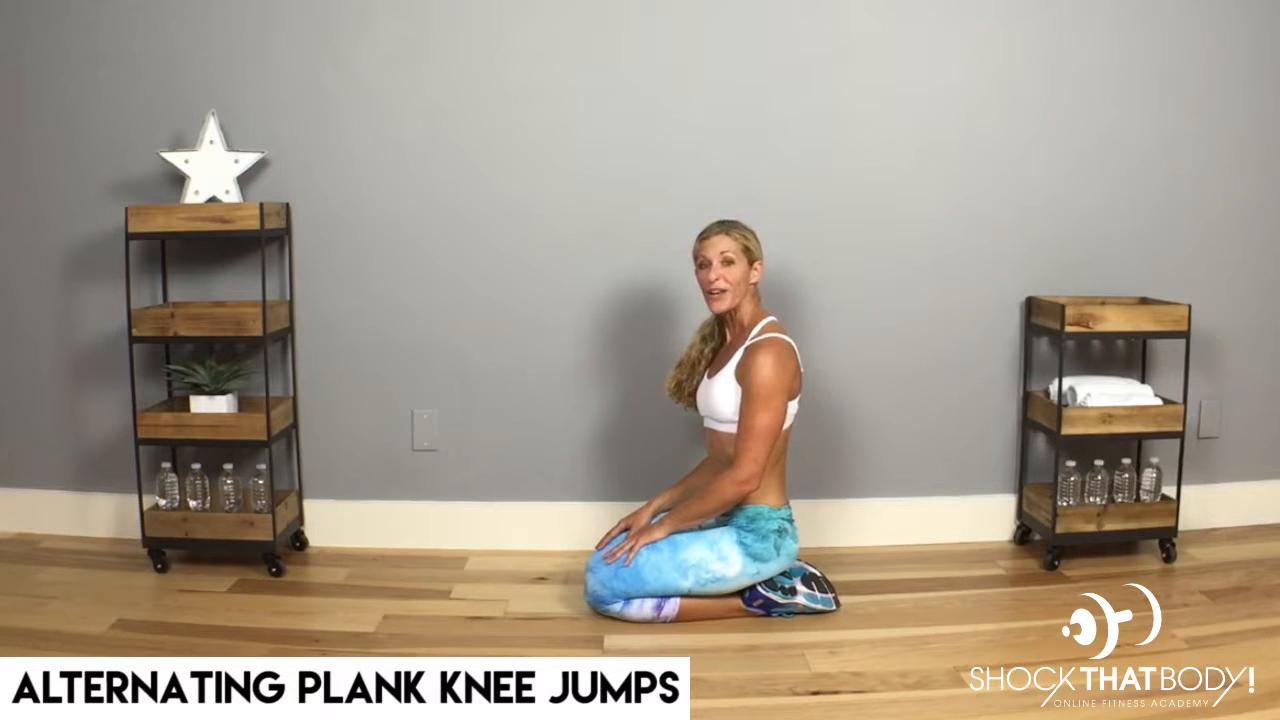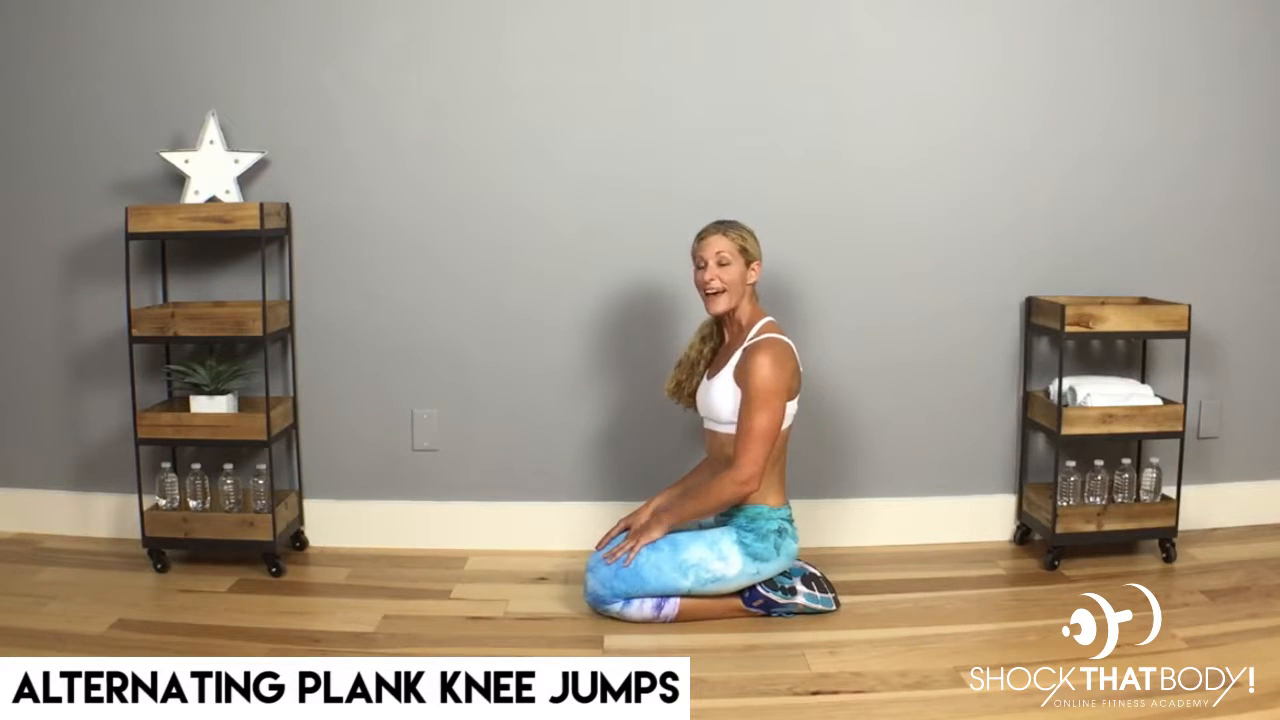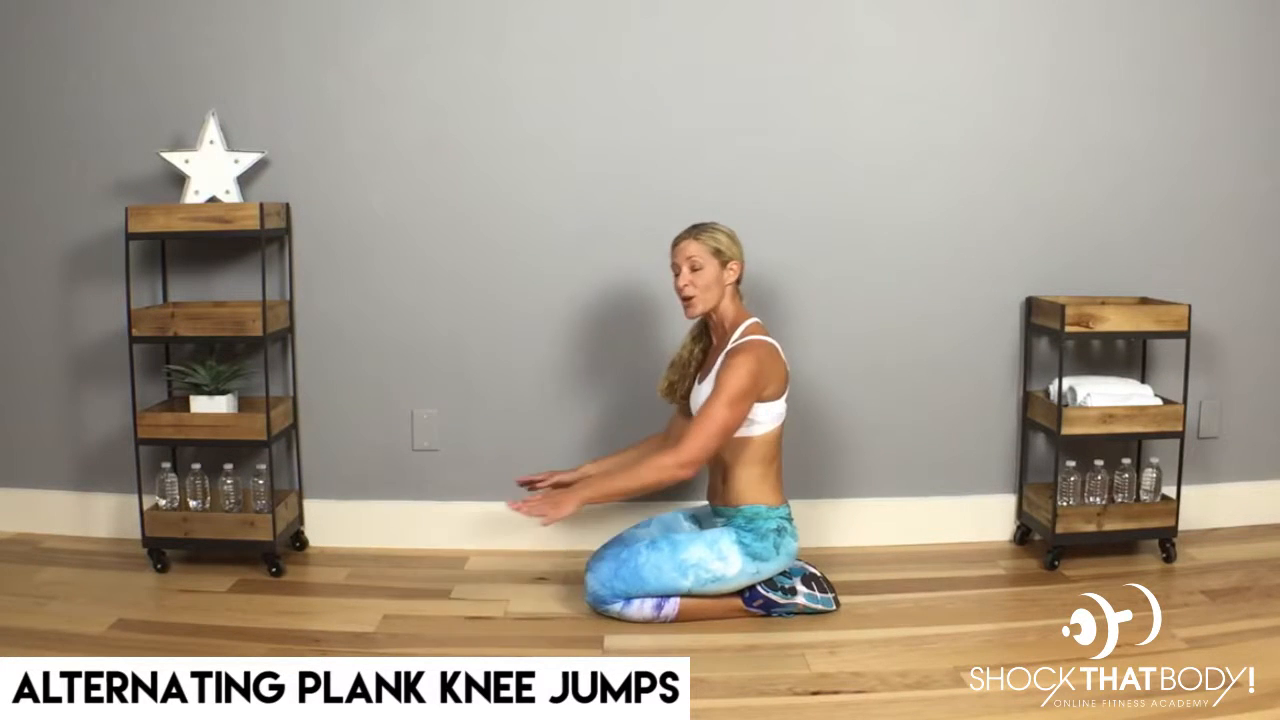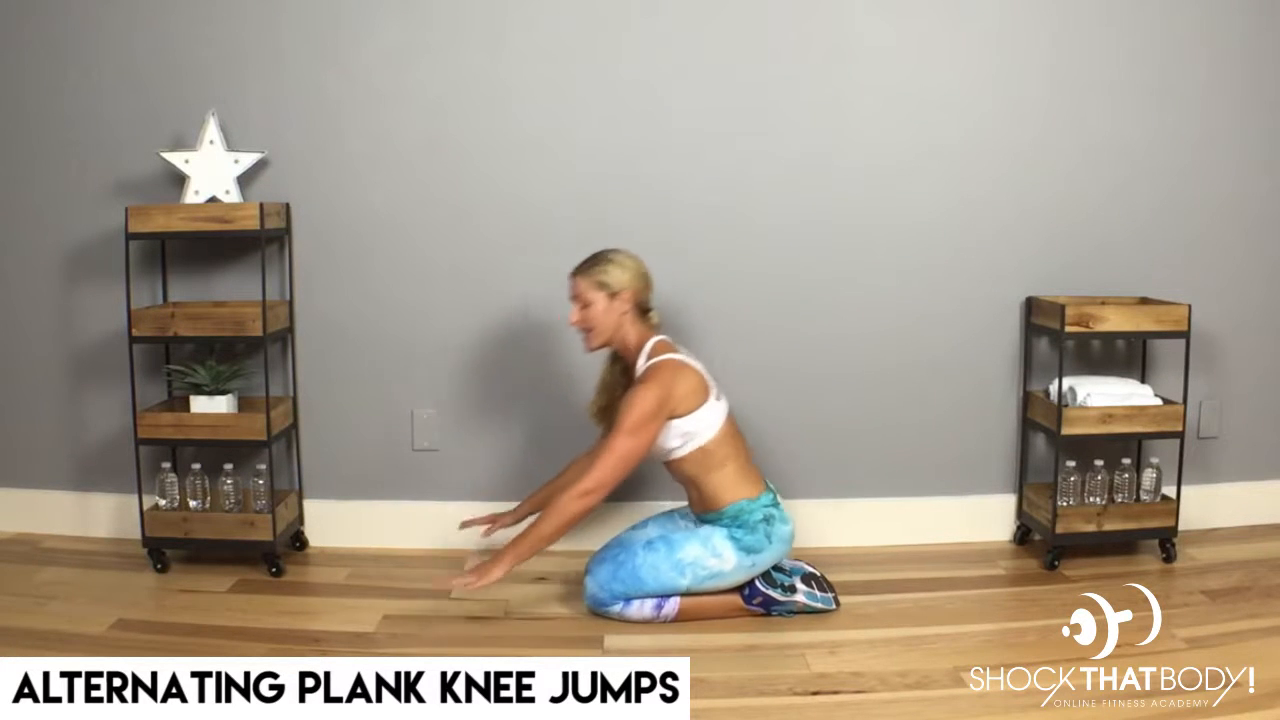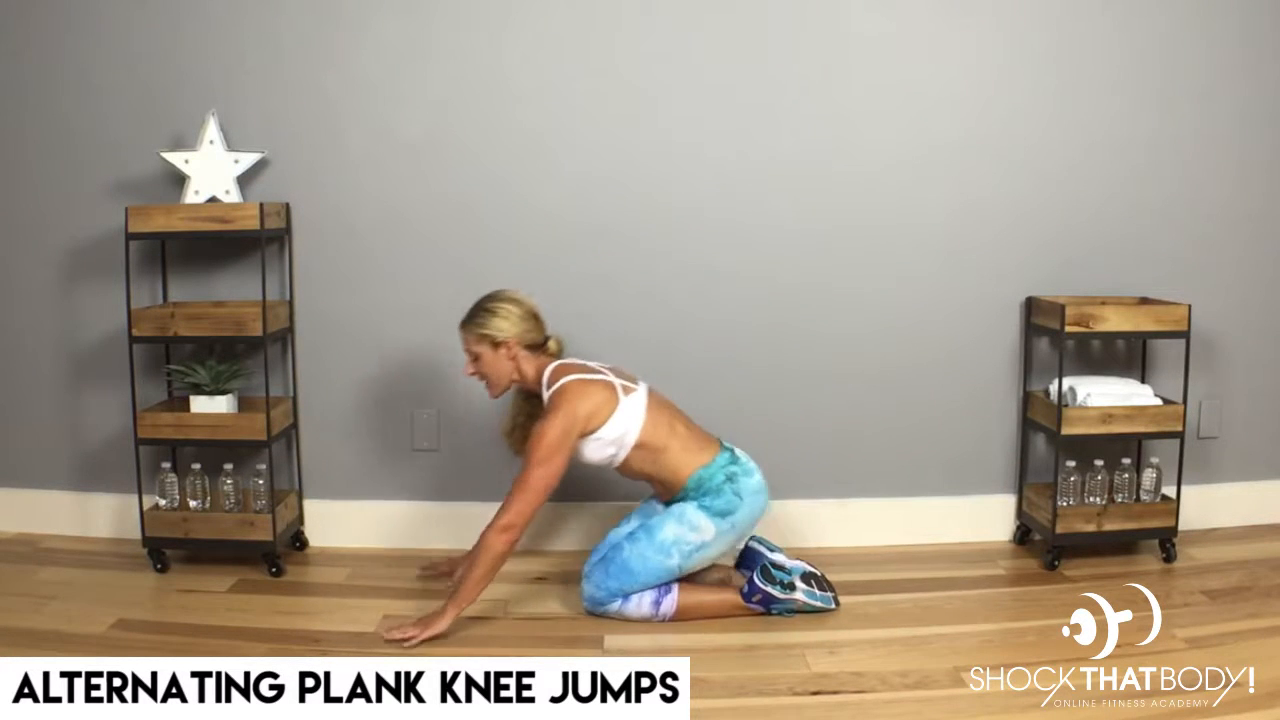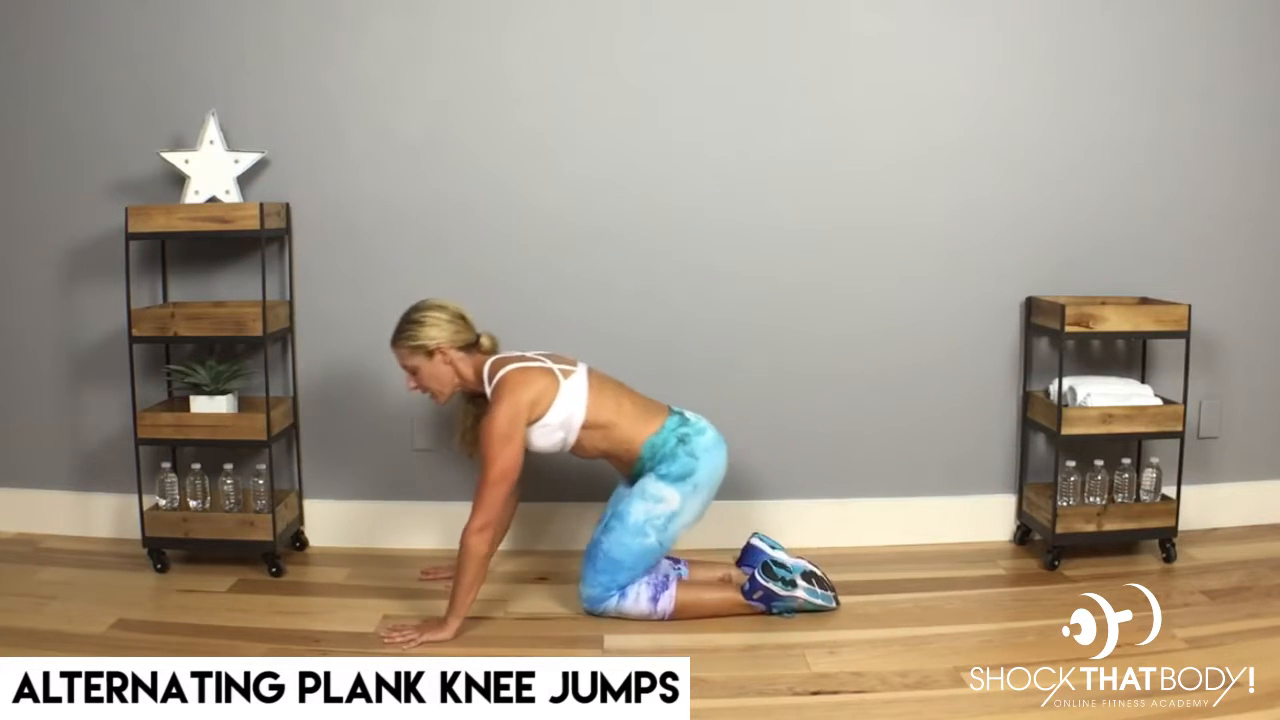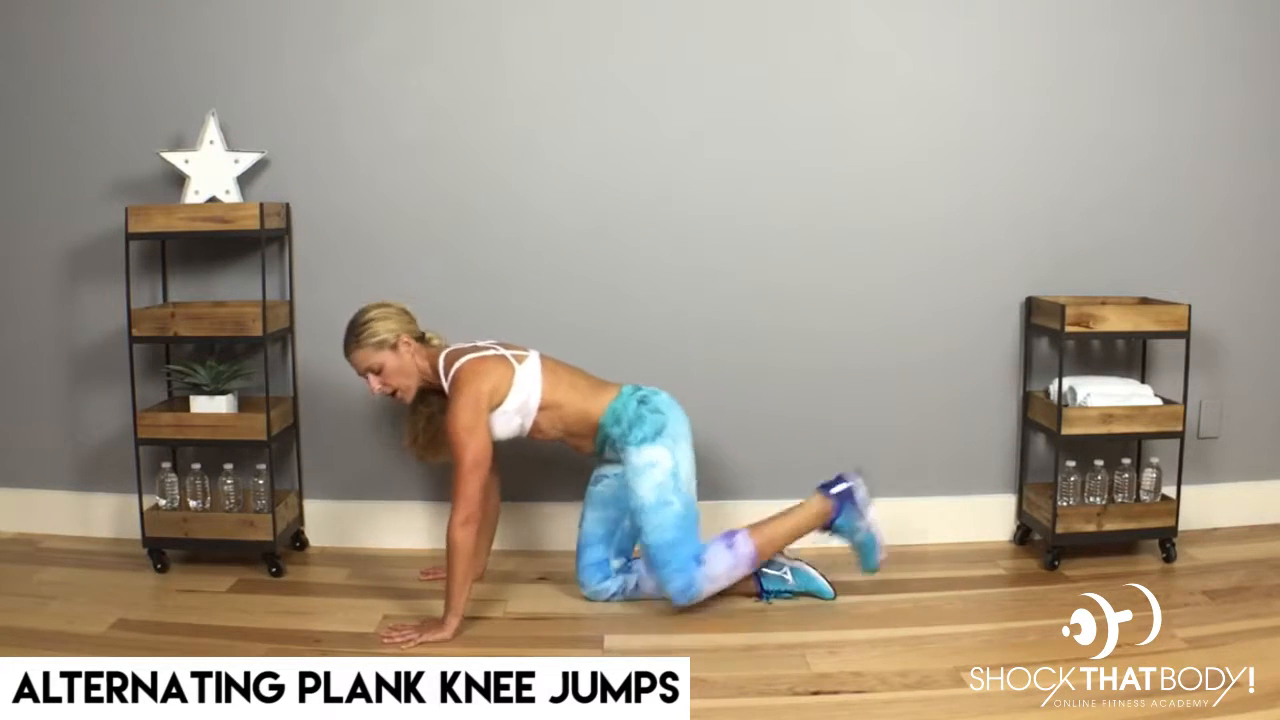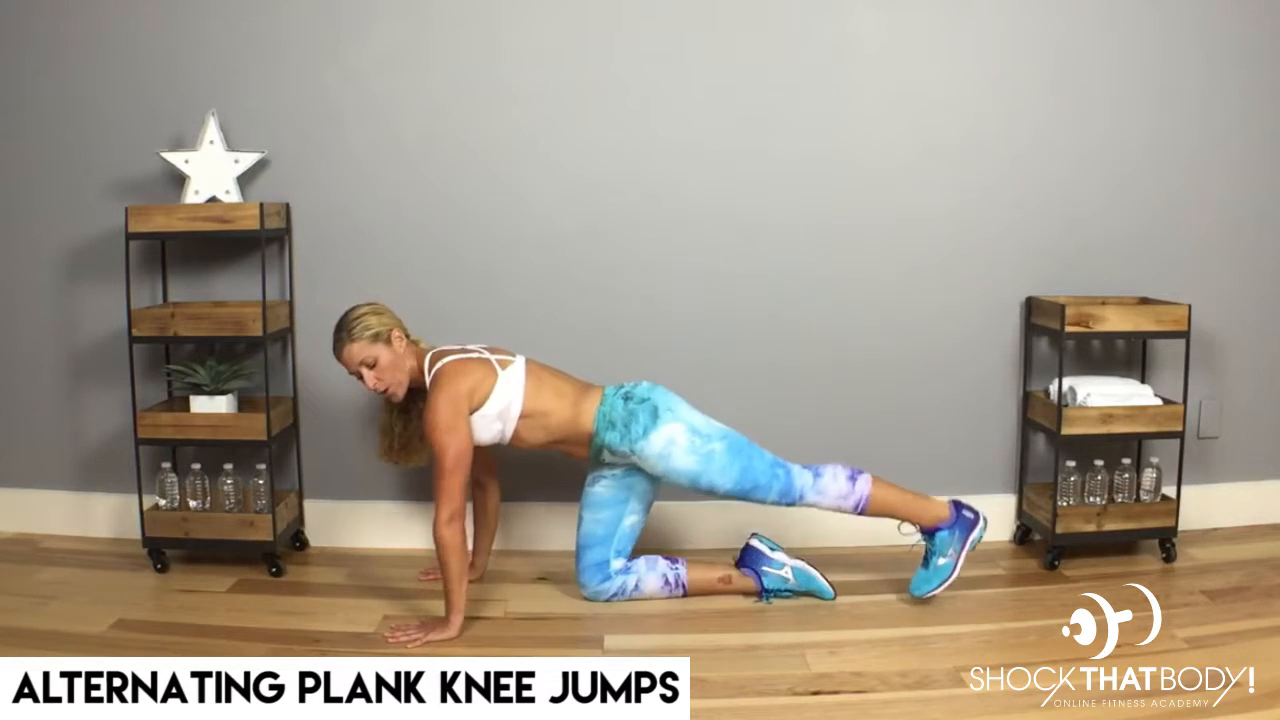
dt=0.4s
person 1, frame 1
left shoulder: (767, 353)
right shoulder: (722, 342)
left elbow: (744, 476)
left wrist: (664, 525)
right wrist: (653, 507)
left hip: (756, 533)
right hip: (727, 518)
left knee: (604, 585)
right knee: (608, 559)
left ankle: (758, 598)
right ankle: (769, 577)
person 1, frame 2
left shoulder: (766, 354)
right shoulder: (721, 342)
left elbow: (744, 476)
left wrist: (659, 521)
right wrist: (656, 507)
left hip: (756, 533)
right hip: (727, 519)
left knee: (604, 586)
right knee: (608, 558)
left ankle: (760, 598)
right ankle: (768, 576)
person 1, frame 3
left shoulder: (750, 356)
right shoulder: (708, 344)
left elbow: (683, 461)
right elbow: (671, 437)
left wrist: (579, 495)
right wrist: (579, 474)
left hip: (755, 534)
right hip: (723, 520)
left knee: (605, 585)
right knee: (608, 562)
left ankle: (757, 598)
right ankle: (764, 576)
person 1, frame 4
left shoulder: (659, 381)
right shoulder: (642, 360)
left elbow: (588, 490)
right elbow: (595, 457)
left wrist: (504, 561)
right wrist: (518, 514)
left hip: (748, 529)
right hip: (718, 518)
left knee: (603, 590)
right knee: (607, 567)
left ankle: (757, 595)
right ankle: (763, 567)
person 1, frame 5
left shoulder: (566, 407)
right shoulder: (562, 378)
left elbow: (510, 523)
right elbow: (521, 503)
left wrist: (447, 614)
right wrist: (473, 561)
left hip: (722, 495)
right hip: (708, 485)
left knee: (602, 592)
right knee: (609, 569)
left ankle: (757, 594)
right ankle: (754, 570)
person 1, frame 6
left shoulder: (507, 400)
right shoulder: (503, 375)
left elbow: (482, 523)
right elbow: (505, 495)
left wrist: (450, 621)
right wrist: (474, 567)
left hip: (683, 455)
right hip: (671, 451)
left knee: (602, 594)
right knee: (614, 571)
left ankle: (764, 594)
right ankle: (753, 569)
person 1, frame 7
left shoulder: (468, 386)
right shoulder: (453, 375)
left elbow: (467, 515)
right elbow: (487, 487)
left wrist: (450, 619)
right wrist: (472, 568)
left hip: (644, 421)
right hip: (621, 435)
left knee: (687, 585)
right knee: (598, 580)
left ankle: (833, 503)
right ankle: (758, 575)
person 1, frame 8
left shoulder: (443, 394)
right shoulder: (450, 377)
left elbow: (447, 518)
right elbow: (486, 482)
left wrist: (452, 618)
right wrist: (476, 564)
left hip: (639, 422)
right hip: (615, 453)
left knee: (785, 483)
right knee: (600, 581)
left ankle: (948, 520)
right ankle: (757, 573)
